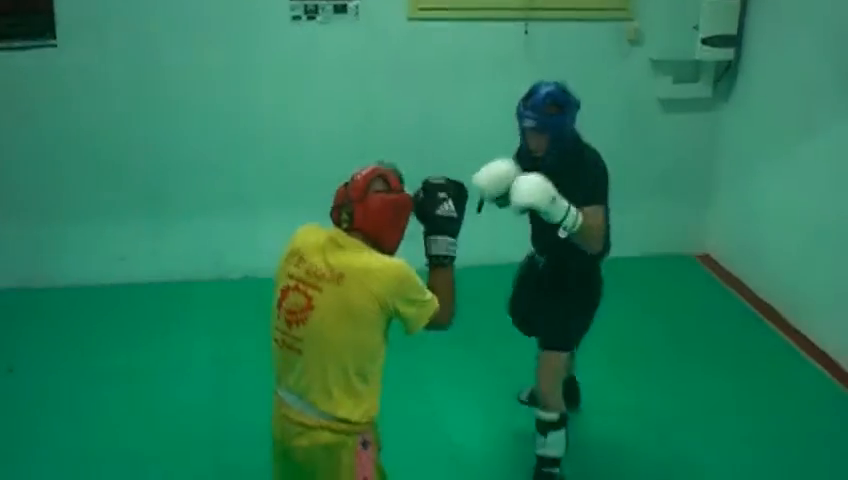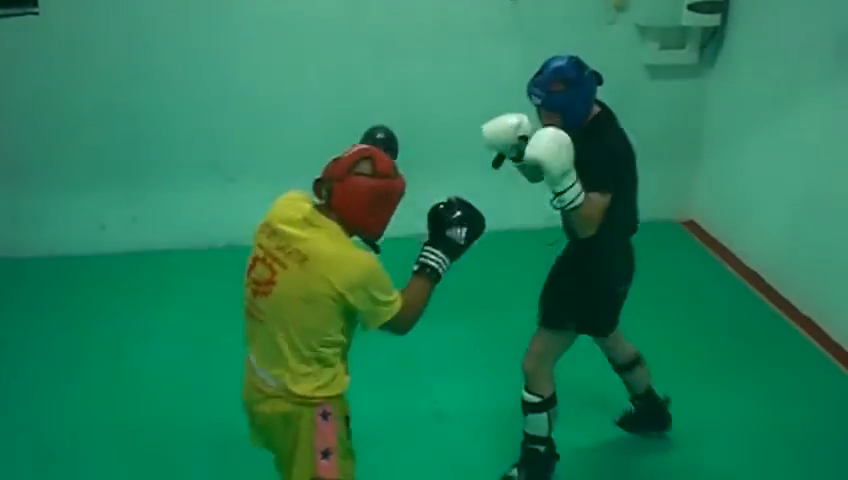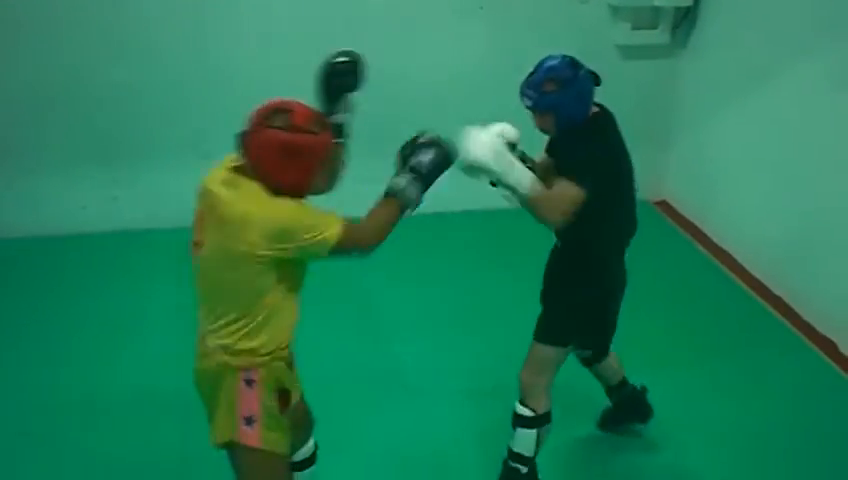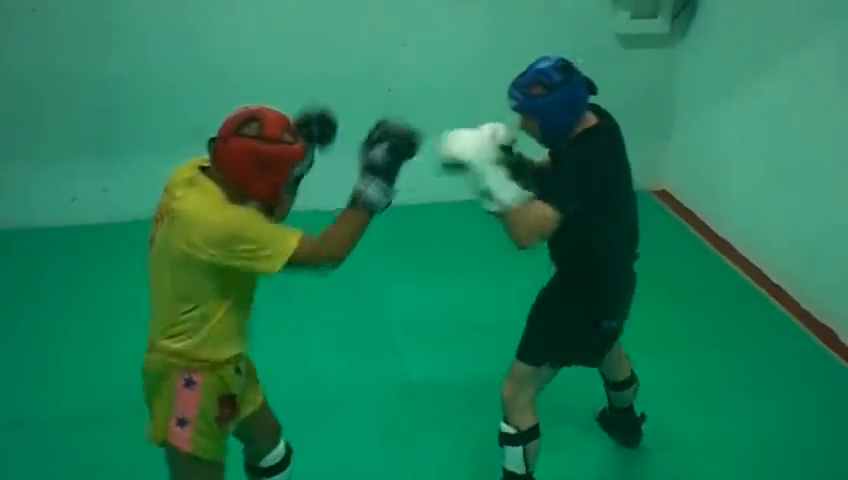
dt=0.5s
person 1, frame 1
left shoulder: (586, 164)
right shoulder: (532, 146)
left elbow: (593, 242)
right elbow: (508, 196)
left wrist: (556, 208)
right wrist: (496, 188)
left hip: (574, 278)
right hip: (544, 263)
left knee: (547, 384)
right knee: (551, 339)
right ankle: (565, 389)
person 1, frame 2
left shoulder: (606, 145)
right shoulder: (580, 123)
left elbow: (586, 225)
right elbow: (537, 173)
left wrist: (563, 177)
right wrist: (515, 148)
left hip: (596, 263)
right hip: (607, 257)
left knee: (535, 363)
right knee: (604, 334)
right ankle: (651, 409)
person 1, frame 3
left shoulder: (596, 142)
right shoulder: (578, 124)
left elbow: (555, 211)
right elbow: (546, 176)
left wrist: (506, 170)
right wrist: (510, 154)
left hip: (591, 269)
right hip: (579, 257)
left knee: (534, 377)
right knee: (585, 342)
right ankle: (629, 402)
person 1, frame 4
left shoulder: (582, 157)
right shoulder: (588, 123)
left elbow: (525, 233)
right elbow: (547, 176)
left wrist: (488, 174)
right wrist: (504, 156)
left hip: (589, 285)
right hip: (612, 275)
left knee: (517, 392)
right knee: (606, 350)
right ankle: (625, 422)
person 2, frame 1
left shoulder: (302, 241)
right shoulder: (387, 274)
right elbow: (442, 315)
left wrist: (369, 189)
right wrist: (442, 237)
left hip: (288, 418)
right hip: (336, 435)
person 2, frame 2
left shoulder: (284, 208)
right shoulder: (353, 267)
right elbow: (403, 319)
left wrist: (358, 166)
right wrist: (440, 251)
left hip: (263, 383)
right hip: (300, 404)
person 2, frame 3
left shoulder: (230, 172)
right shoulder: (270, 218)
left elbow: (320, 181)
right elbow: (362, 238)
left wrist: (335, 105)
right wrist: (412, 178)
left hip: (257, 352)
right hip: (243, 369)
left knee: (299, 428)
person 2, frame 4
left shoulder: (196, 174)
right shoulder: (219, 223)
left elbow: (265, 223)
right elbow: (327, 252)
left wrist: (300, 155)
right wrist: (375, 178)
left hip: (221, 359)
right hip: (191, 374)
left knee: (265, 438)
